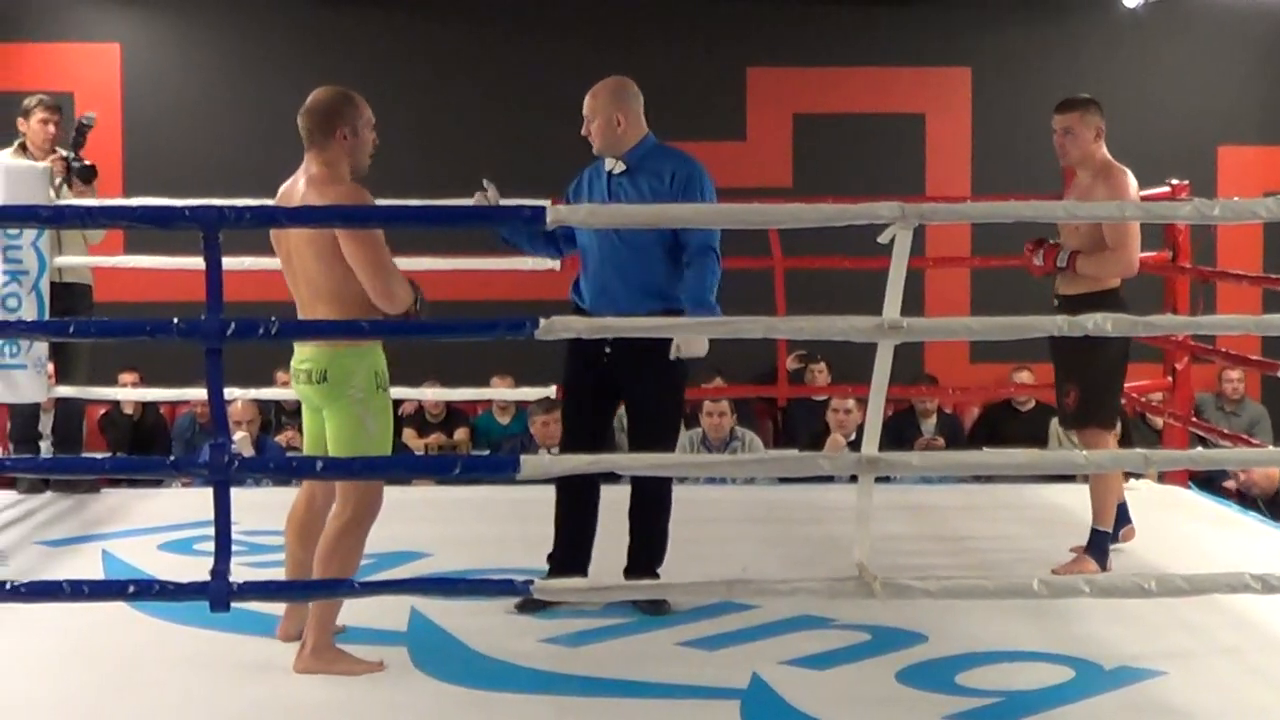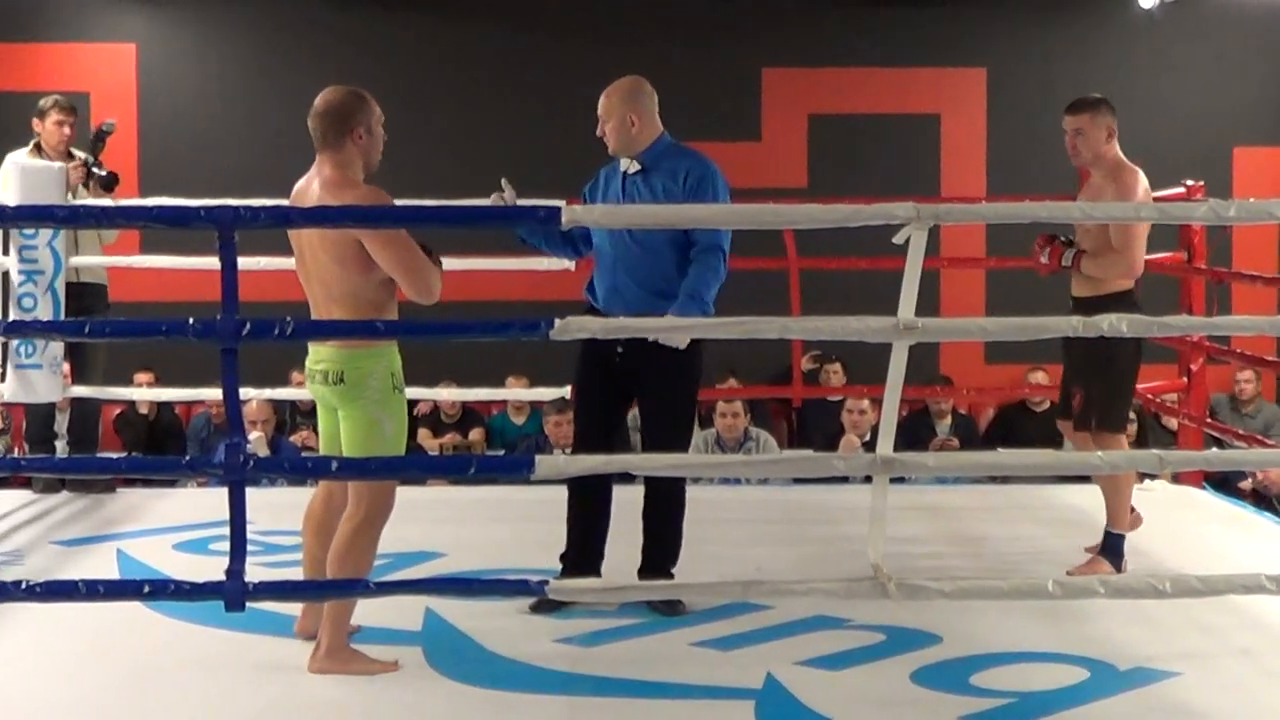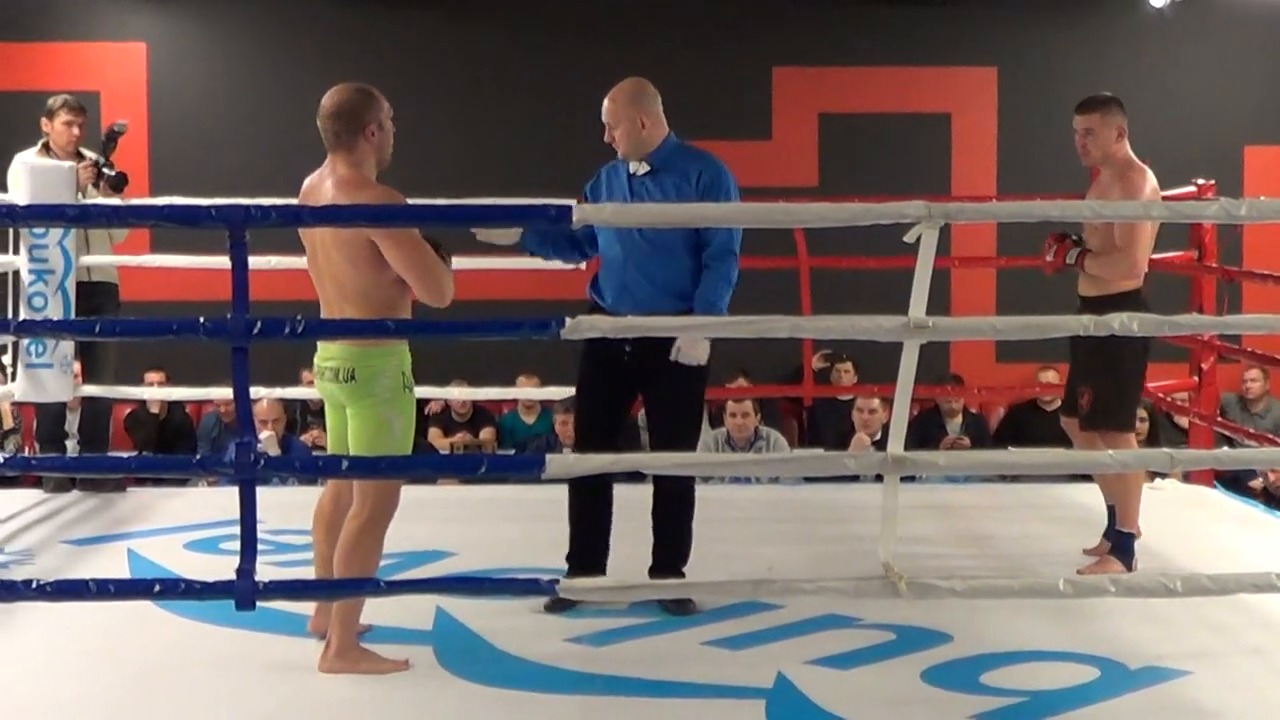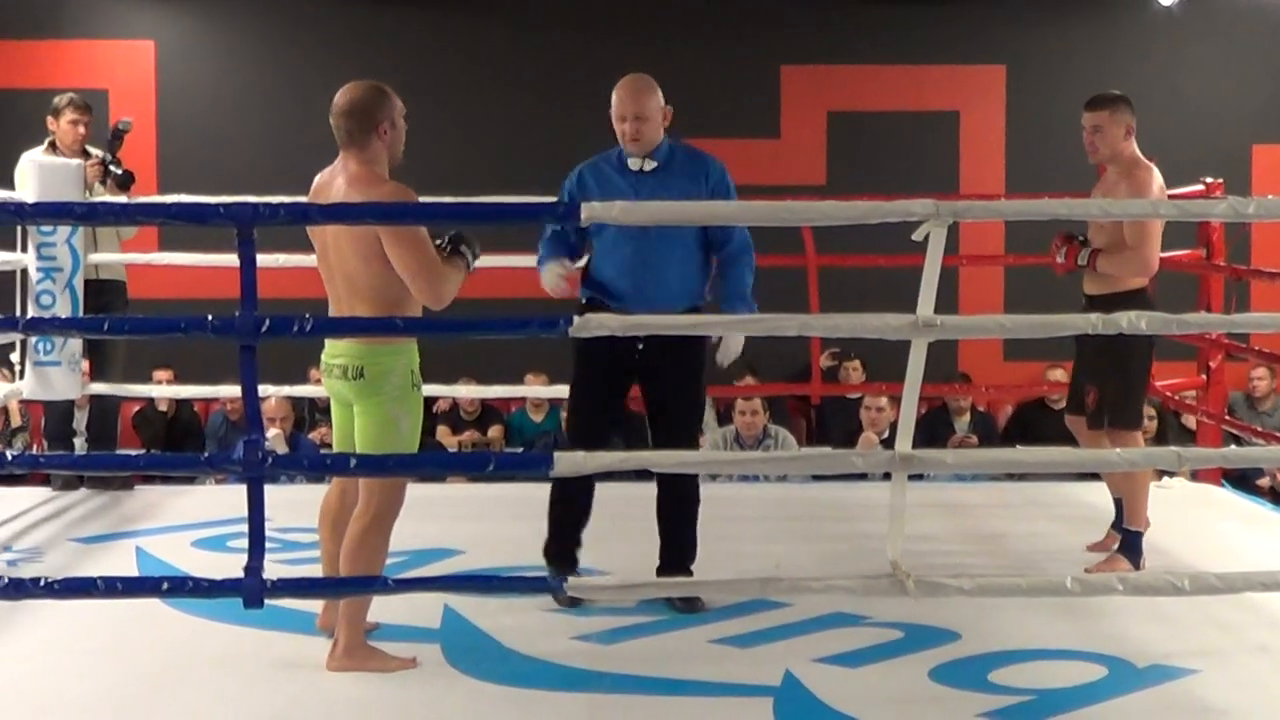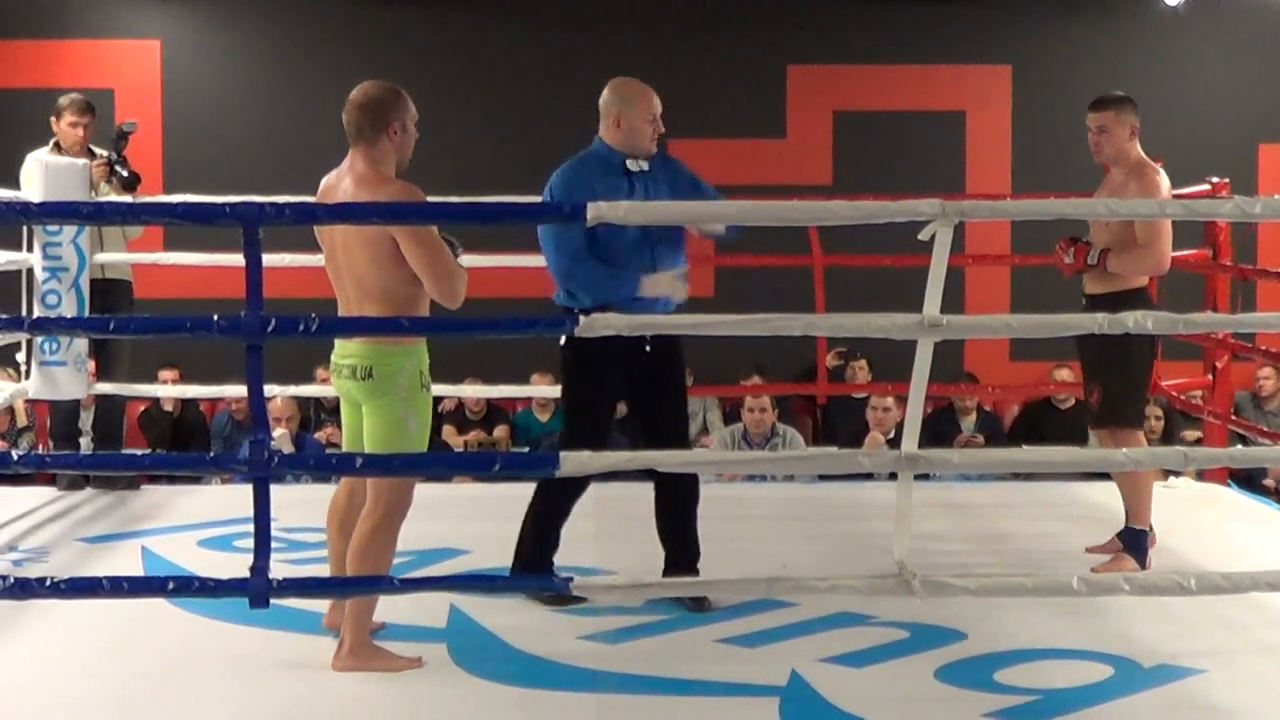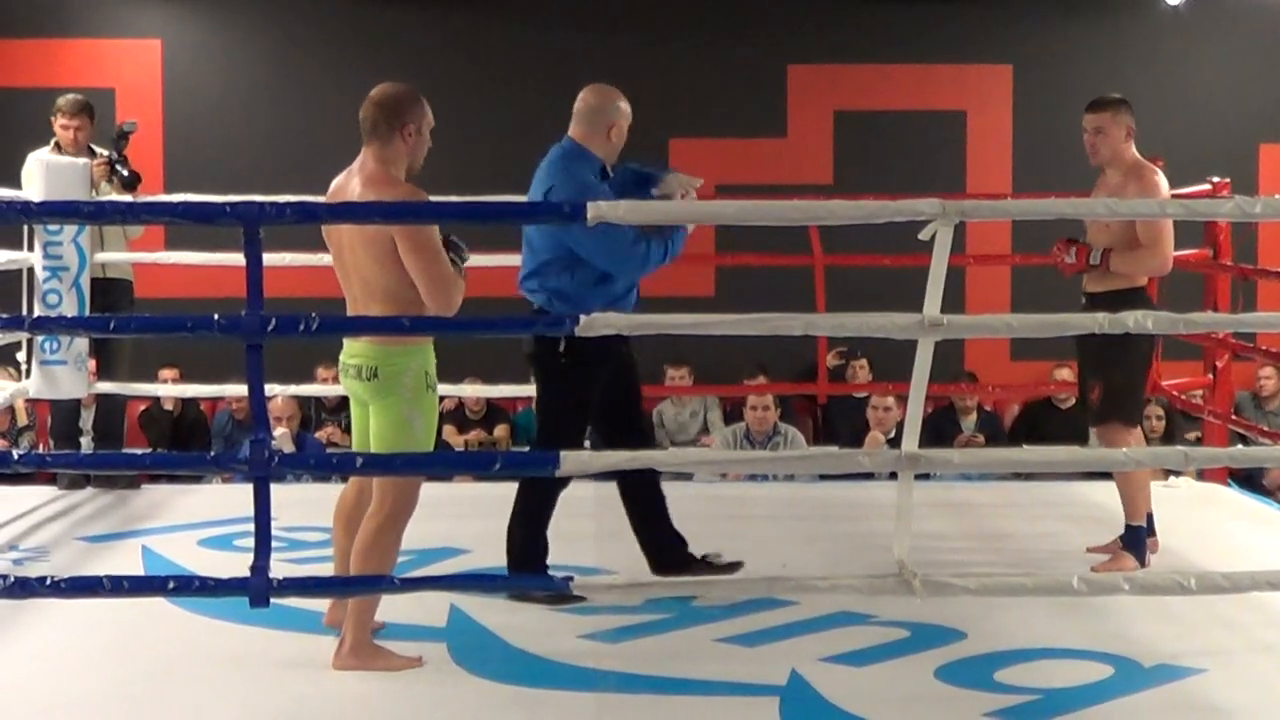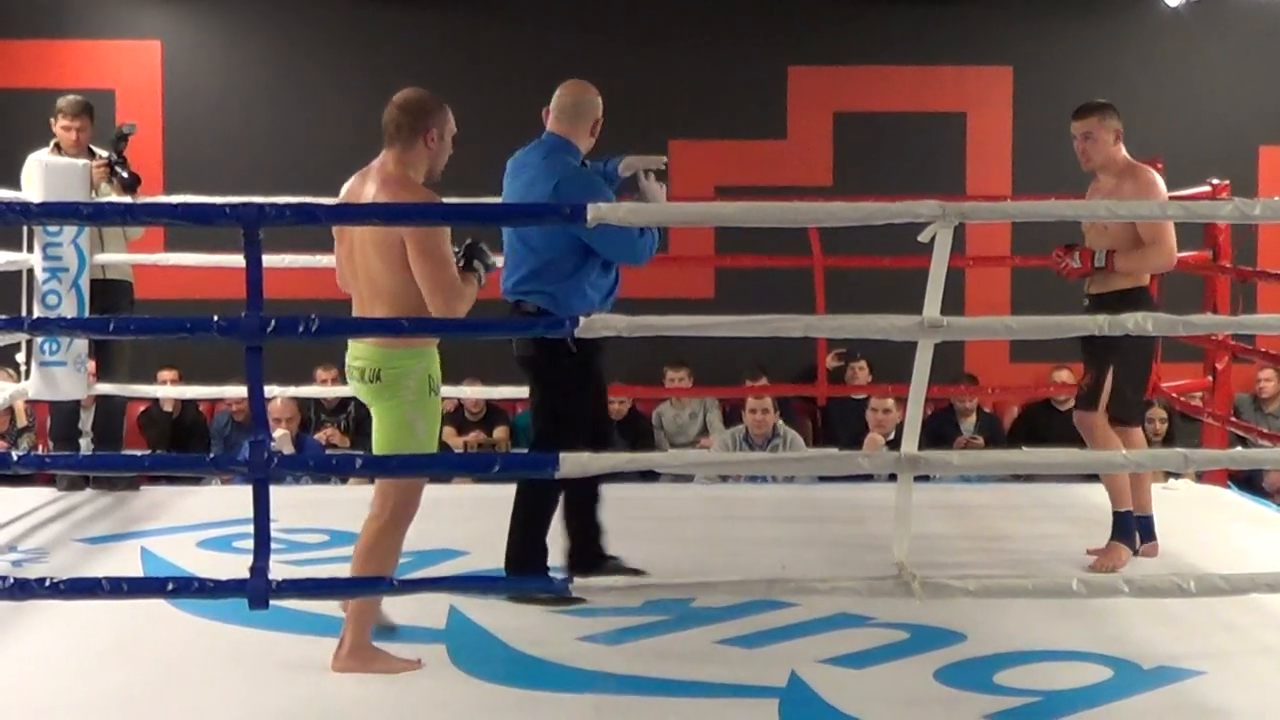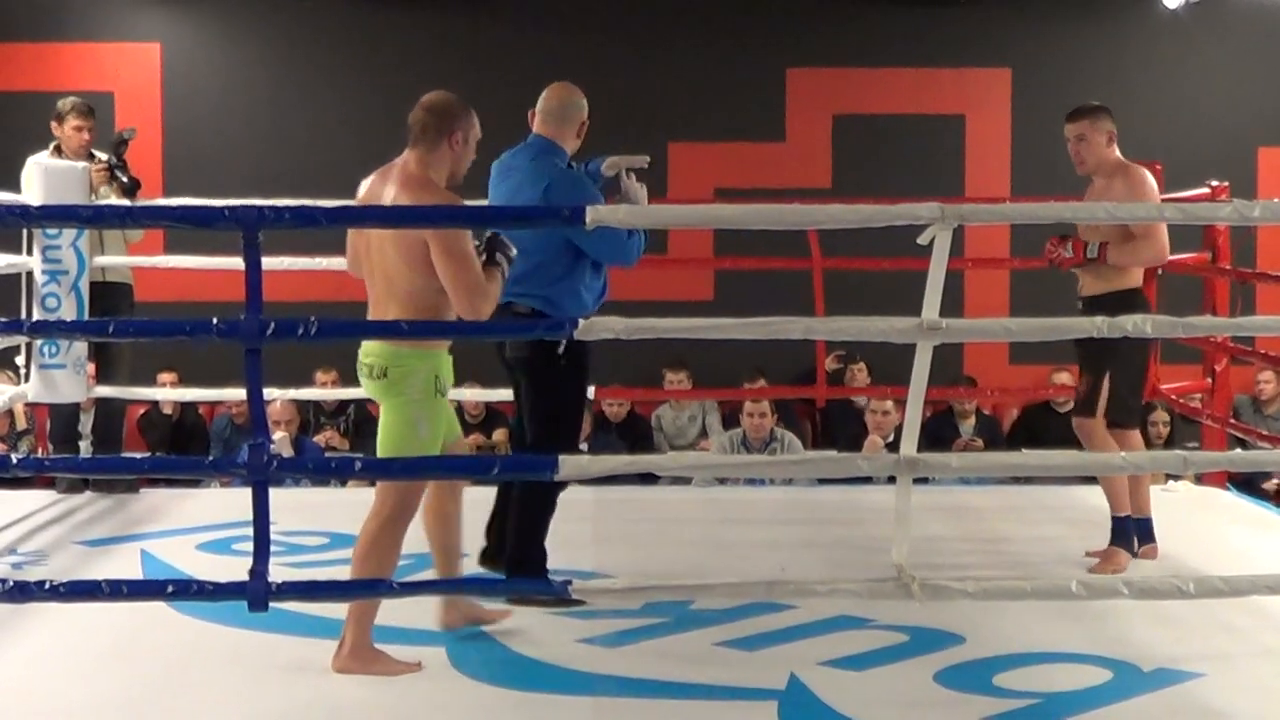
dt=0.2s
person 1, frame 1
left shoulder: (289, 194)
right shoulder: (345, 196)
right elbow: (388, 292)
left wrist: (384, 302)
right wrist: (415, 298)
left hip: (309, 357)
right hip: (350, 363)
left knee: (318, 488)
right knee: (359, 501)
left ankle: (295, 614)
right ankle: (318, 646)
person 1, frame 2
left shoulder: (303, 192)
right shoulder: (362, 200)
right elbow: (426, 287)
left wrist: (398, 266)
right wrist: (427, 261)
left hip: (323, 357)
right hip: (366, 364)
left knee: (334, 487)
right knee: (371, 503)
left ankle: (313, 613)
right ankle: (332, 647)
person 1, frame 3
left shoulder: (313, 189)
right shoulder: (376, 200)
right elbow: (438, 291)
left wrist: (408, 256)
right wrist: (435, 258)
left hip: (332, 355)
right hip: (375, 361)
left knee: (342, 485)
right knee: (375, 501)
left ankle: (326, 610)
right ankle: (342, 646)
person 1, frame 4
left shoulder: (323, 186)
right shoulder: (388, 197)
right elbow: (435, 293)
left wrist: (429, 250)
right wrist: (459, 259)
left hip: (340, 351)
right hip: (383, 359)
left knee: (347, 484)
right knee: (381, 500)
left ankle: (334, 608)
right ankle: (349, 644)
person 1, frame 5
left shoulder: (330, 188)
right shoulder: (398, 197)
right elbow: (451, 291)
left wrist: (428, 252)
right wrist: (450, 256)
left hip: (349, 351)
right hip: (393, 359)
left knee: (356, 483)
right knee: (388, 500)
left ankle: (341, 607)
right ankle: (355, 644)
person 1, frame 6
left shoulder: (340, 188)
right shoulder: (402, 199)
right elbow: (444, 301)
left wrist: (433, 255)
right wrist: (453, 262)
left hip: (358, 352)
right hip: (400, 361)
left knee: (364, 483)
right knee: (394, 501)
left ankle: (342, 603)
right ankle: (356, 644)
person 1, frame 7
left shoulder: (354, 188)
right shoulder: (416, 202)
right elbow: (448, 306)
right wrist: (475, 269)
left hip: (366, 353)
right hip: (404, 363)
left knee: (390, 487)
right knee: (398, 503)
left ankle: (360, 599)
right ankle: (354, 645)
person 1, frame 8
left shoulder: (373, 185)
right shoulder: (438, 204)
right elbow: (475, 307)
right wrist: (496, 262)
left hip: (383, 352)
right hip: (414, 364)
left knee: (451, 471)
right knee: (396, 503)
left ankle: (455, 602)
right ankle: (355, 646)
person 2, frame 1
left shoulder: (680, 174)
right shoulder: (589, 178)
left elbow: (702, 255)
right elbow: (557, 241)
left wrist: (697, 317)
left hip: (655, 338)
right hip: (591, 334)
left knee: (651, 461)
right knee: (578, 455)
left ankle: (643, 575)
right ankle: (566, 572)
person 2, frame 2
left shoulder: (695, 173)
right shoulder: (605, 179)
left elbow: (711, 254)
right elbow: (574, 241)
left wrist: (688, 312)
right wrist: (519, 220)
left hip: (666, 337)
right hip: (603, 334)
left knee: (665, 460)
right knee: (589, 454)
left ankle: (657, 576)
right ankle: (578, 572)
person 2, frame 3
left shoulder: (704, 174)
right shoulder: (607, 178)
left elbow: (722, 258)
right elbow: (579, 243)
left wrist: (702, 324)
right wrist: (521, 235)
left hip: (675, 341)
right hip: (609, 333)
left knee: (673, 461)
right knee: (591, 452)
left ankle: (667, 574)
right ankle: (584, 571)
person 2, frame 4
left shoulder: (703, 172)
right shoulder: (589, 176)
left elbow: (734, 248)
right elbow: (561, 239)
left wrist: (737, 314)
right wrist: (551, 264)
left hip: (679, 332)
right hip: (605, 330)
left knee: (677, 456)
right knee: (582, 446)
left ankle: (676, 572)
right ankle: (561, 561)
person 2, frame 5
left shoulder: (669, 172)
right shoulder: (572, 180)
left elbow: (714, 209)
right elbow: (568, 266)
left wrist: (713, 219)
right wrist: (642, 282)
left hip: (657, 336)
right hip: (595, 337)
left knee: (673, 454)
right knee: (578, 455)
left ankle: (681, 569)
right ankle: (532, 567)
person 2, frame 6
left shoulder: (588, 168)
right shoulder: (567, 184)
left elbow: (622, 186)
right elbow: (627, 259)
left wrist: (662, 183)
right wrist: (679, 227)
left hip: (601, 332)
right hip: (567, 338)
left knee: (633, 445)
right knee: (558, 453)
left ankle: (671, 557)
right ankle: (525, 570)
person 2, frame 7
left shoulder: (527, 162)
right shoulder: (570, 180)
right elbow: (632, 248)
left wrist: (615, 170)
right wrist: (652, 206)
right hip: (559, 333)
left knee: (590, 438)
right knee: (557, 450)
left ankle: (588, 554)
right ankle: (524, 572)
person 2, frame 8
left shoulder: (508, 167)
right shoulder: (561, 181)
right elbow: (621, 250)
left wrist: (600, 171)
right wrist: (635, 206)
left hip: (518, 322)
right hip: (550, 333)
left knee: (533, 443)
right knee: (550, 451)
left ankle: (503, 548)
right ankle: (524, 571)
person 3, frame 1
left shoulder: (1116, 182)
right shoulder: (1079, 182)
left elbow: (1126, 261)
left wrist: (1061, 259)
right wrist: (1046, 255)
left hip: (1099, 314)
right hip: (1071, 311)
left knee: (1093, 431)
right knee: (1089, 427)
left ankle: (1098, 548)
right ankle: (1119, 519)
person 3, frame 2
left shoulder: (1126, 182)
right shoulder: (1095, 182)
left elbow: (1130, 264)
left wrist: (1068, 258)
right wrist: (1059, 250)
left hip: (1112, 316)
right hip: (1086, 313)
left knee: (1107, 431)
right knee: (1075, 425)
left ankle: (1113, 549)
right ankle: (1124, 510)
person 3, frame 3
left shoulder: (1133, 182)
right shoulder: (1106, 180)
left elbow: (1131, 264)
left wrist: (1071, 256)
right wrist: (1069, 248)
left hip: (1119, 317)
right hip: (1095, 313)
left knee: (1116, 432)
right knee: (1076, 422)
left ankle: (1123, 548)
right ankle: (1118, 517)
person 3, frame 4
left shoulder: (1140, 180)
right shoulder: (1111, 178)
left elbow: (1144, 262)
left wrist: (1083, 257)
right wrist: (1075, 249)
left hip: (1124, 315)
right hip: (1100, 311)
left knee: (1123, 429)
right knee: (1081, 420)
left ankle: (1131, 547)
right ankle: (1125, 514)
person 3, frame 5
left shoulder: (1147, 181)
right shoulder: (1112, 179)
left elbow: (1157, 259)
left wrist: (1091, 257)
right wrist: (1079, 253)
left hip: (1126, 312)
right hip: (1099, 310)
left knee: (1125, 429)
right knee: (1106, 427)
left ankle: (1136, 547)
right ankle: (1137, 526)
person 3, frame 6
left shoulder: (1146, 182)
right shoulder: (1106, 181)
left elbow: (1160, 259)
left wrist: (1093, 258)
right wrist: (1077, 254)
left hip: (1126, 312)
right hip: (1097, 309)
left knee: (1117, 426)
right knee: (1117, 426)
left ankle: (1135, 544)
right ankle: (1142, 528)
person 3, frame 7
left shoulder: (1142, 181)
right shoulder: (1096, 187)
left elbow: (1165, 255)
left wrist: (1097, 260)
right wrist: (1076, 260)
left hip: (1129, 311)
right hip: (1099, 310)
left knee: (1090, 416)
right knee: (1123, 423)
left ankle: (1125, 531)
right ankle: (1142, 530)
person 3, frame 8
left shoulder: (1133, 180)
right shoulder: (1095, 189)
left elbow: (1156, 249)
left wrist: (1090, 252)
right wrist: (1068, 254)
left hip: (1123, 314)
right hip: (1096, 313)
left knee: (1090, 420)
right knee: (1121, 425)
left ankle: (1123, 532)
right ankle: (1141, 534)
person 4, frame 1
left shoulder: (73, 166)
right shoulder: (6, 163)
left elbow: (95, 236)
left wrist: (84, 199)
left hip: (74, 283)
left knee: (75, 379)
person 4, frame 2
left shoulder: (87, 166)
left elbow: (109, 236)
left wrist: (100, 200)
right wrist: (63, 188)
left hip: (89, 283)
left knee: (91, 378)
person 4, frame 3
left shoulder: (95, 165)
right shoulder: (26, 163)
left elbow: (119, 235)
left wrist: (110, 199)
right wrist: (72, 187)
left hip: (100, 282)
left knee: (101, 378)
person 4, frame 4
left shoulder: (102, 162)
right shoulder: (33, 162)
left elbow: (126, 232)
left wrist: (117, 195)
right wrist: (80, 186)
left hip: (108, 280)
left knee: (110, 375)
person 4, frame 5
left shoulder: (108, 163)
right shoulder: (38, 162)
left elbow: (132, 231)
left wrist: (122, 194)
right wrist: (85, 186)
left hip: (114, 280)
left knee: (115, 375)
person 4, frame 6
left shoulder: (109, 162)
right shoulder: (39, 162)
left elbow: (134, 231)
left wrist: (122, 193)
right wrist: (86, 185)
left hip: (115, 279)
left knee: (115, 373)
right ankle: (67, 465)
person 4, frame 7
left shoulder: (108, 164)
right shoulder: (38, 163)
left elbow: (134, 232)
left wrist: (122, 193)
right wrist: (86, 187)
left hip: (115, 281)
left knee: (115, 375)
right ankle: (67, 467)
person 4, frame 8
left shoulder: (108, 166)
right shoulder: (38, 166)
left elbow: (134, 234)
left wrist: (121, 195)
right wrist: (85, 189)
left hip: (114, 283)
left knee: (115, 379)
right ankle: (66, 469)
